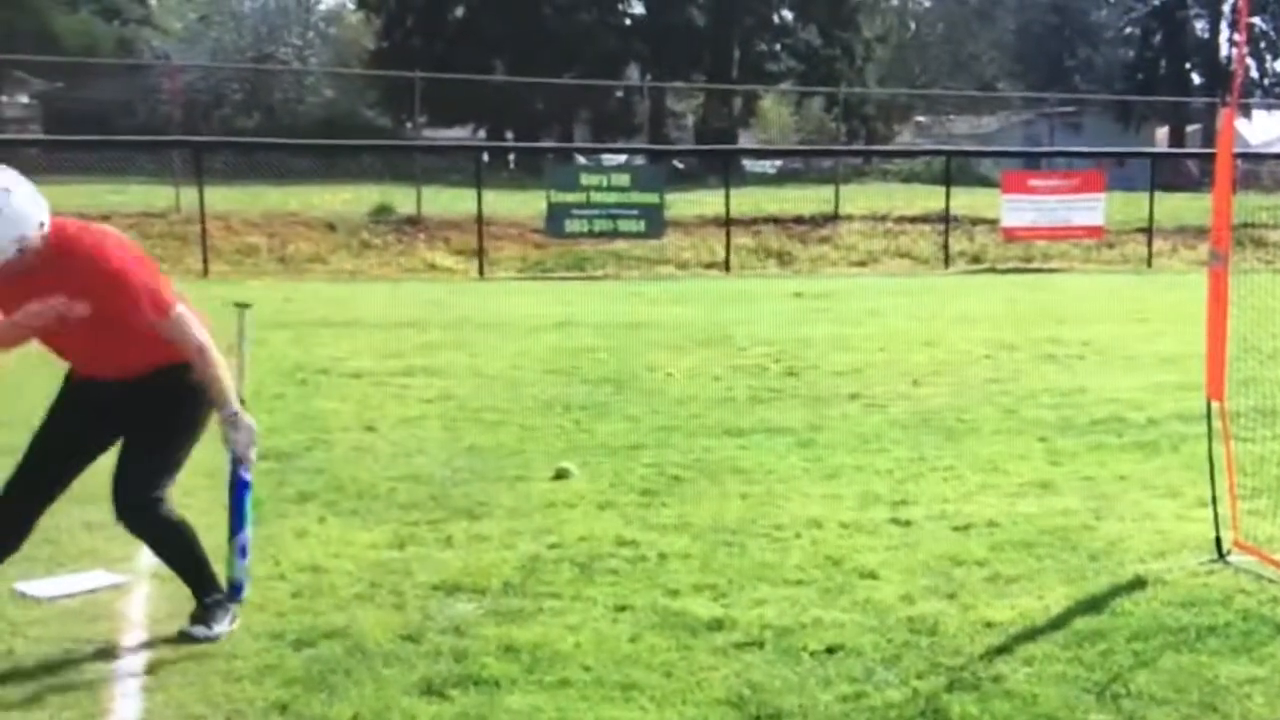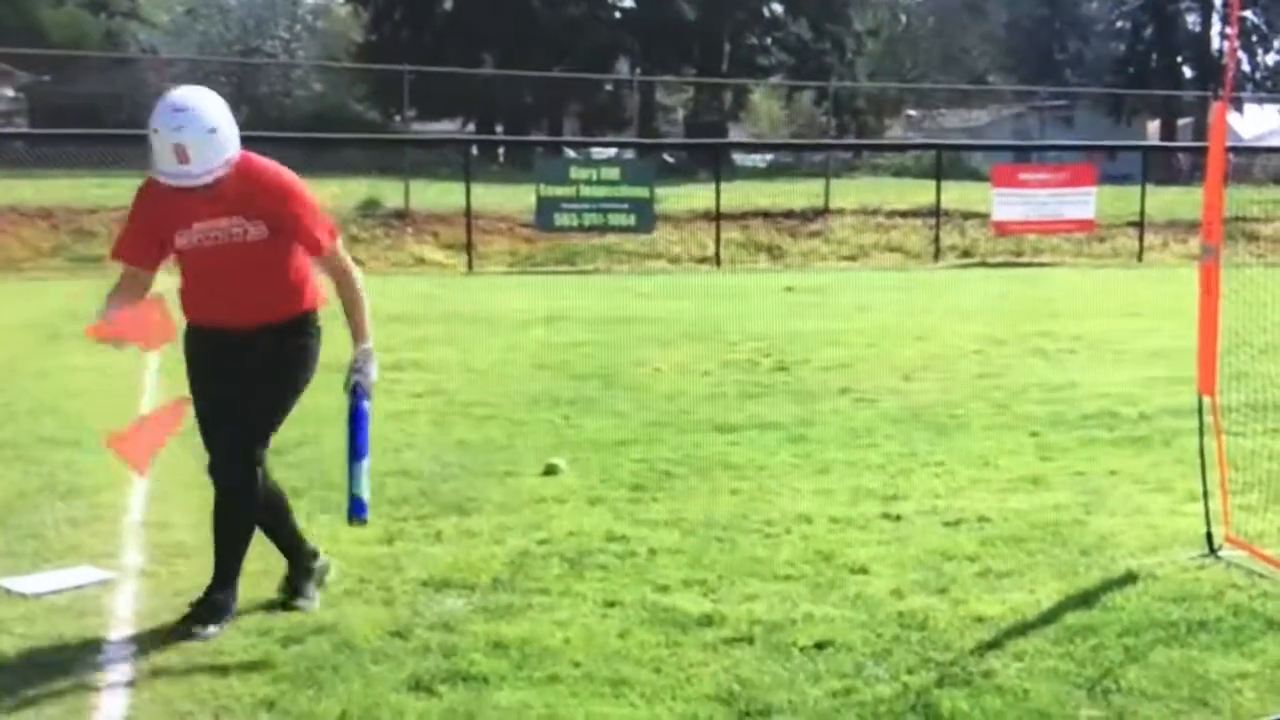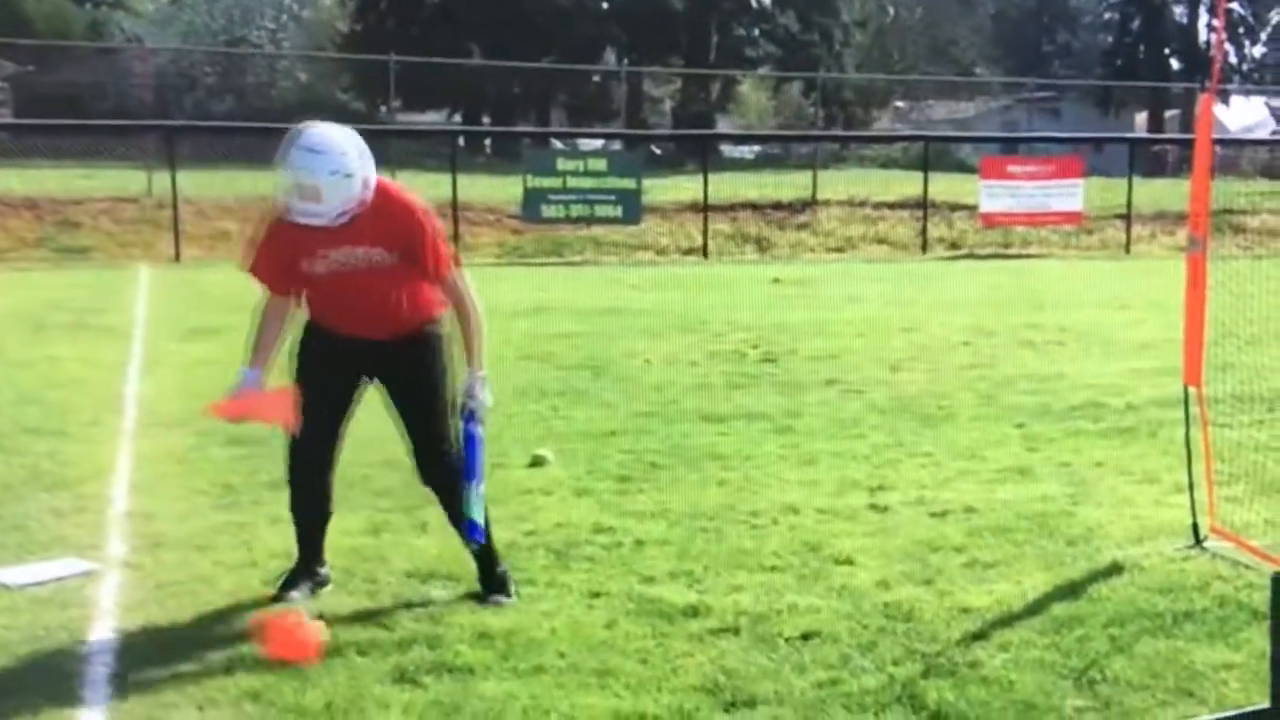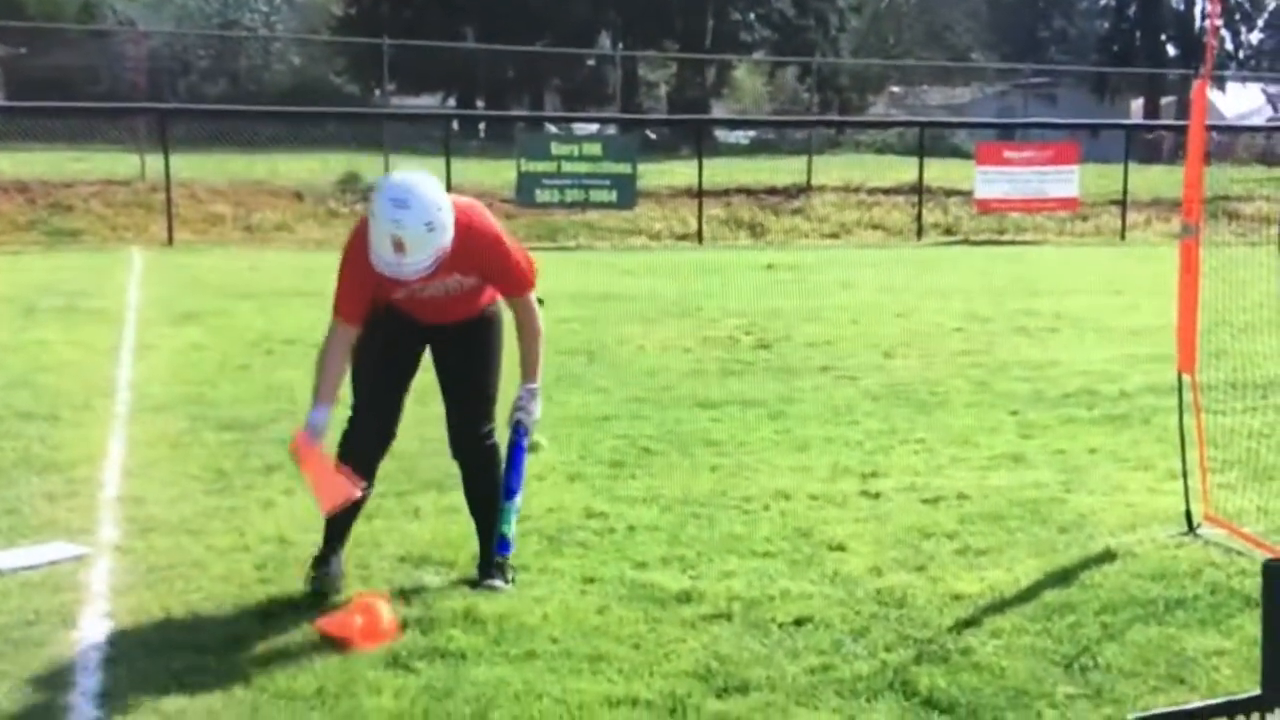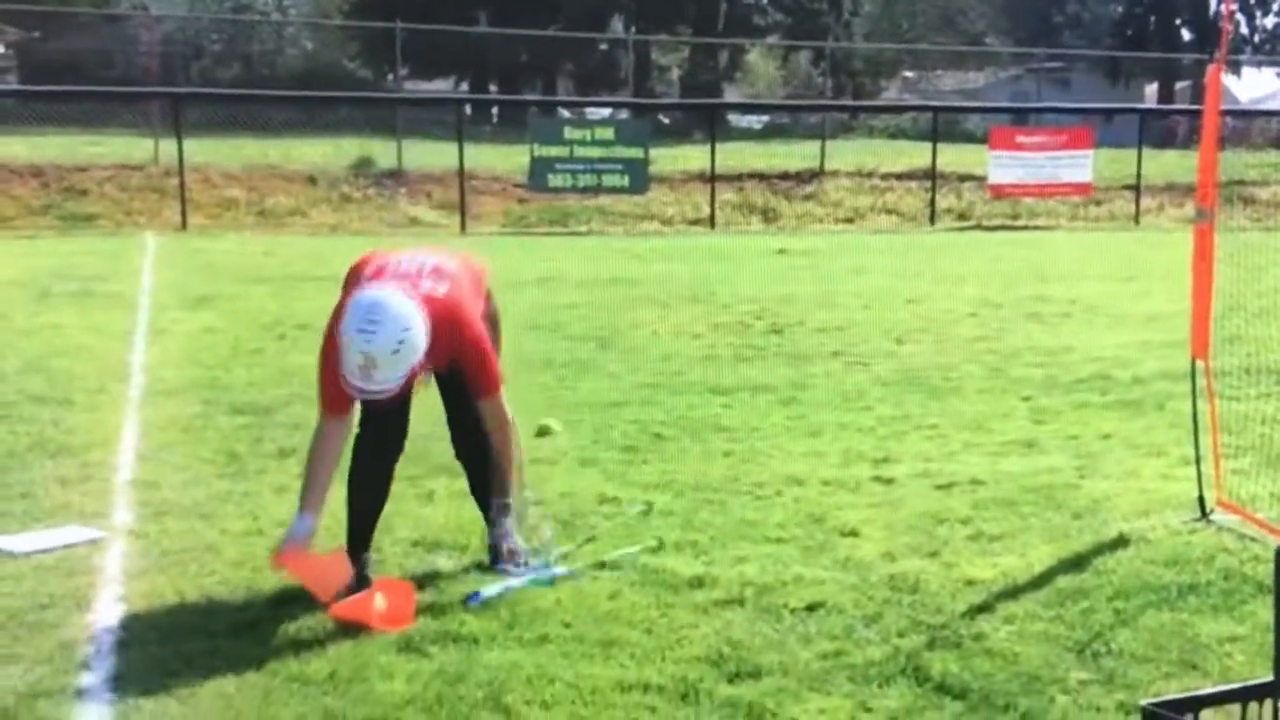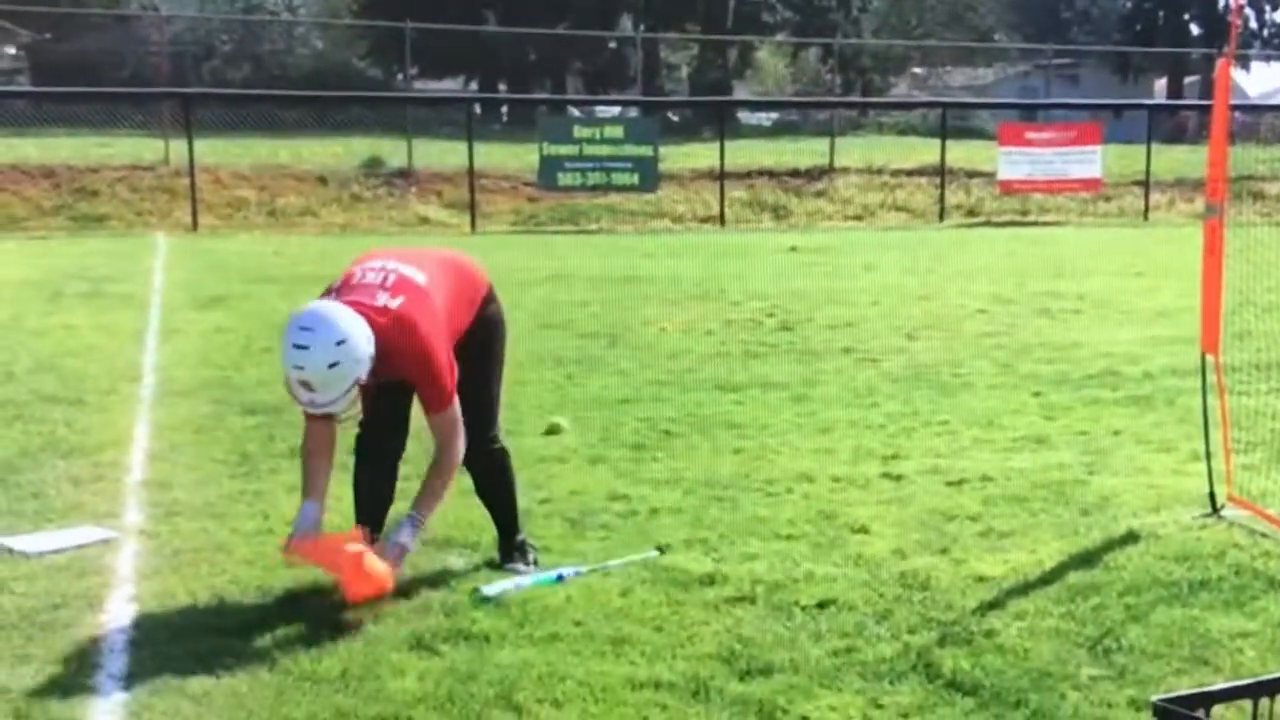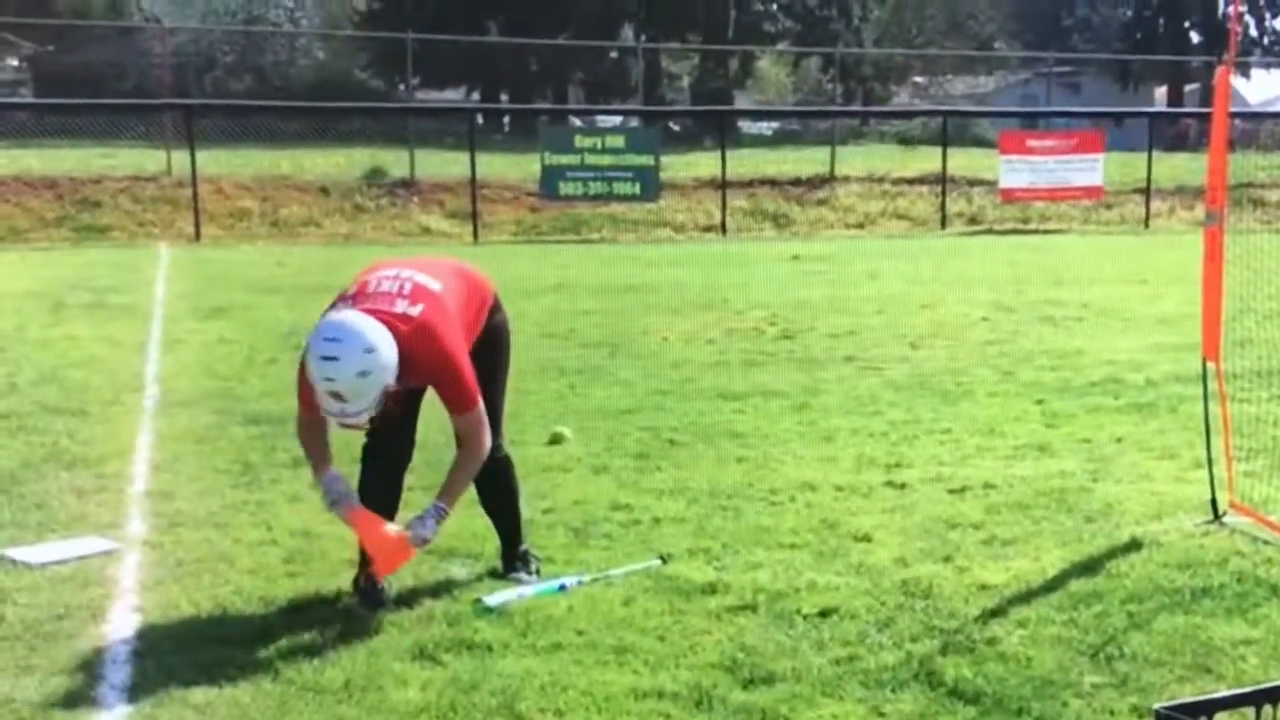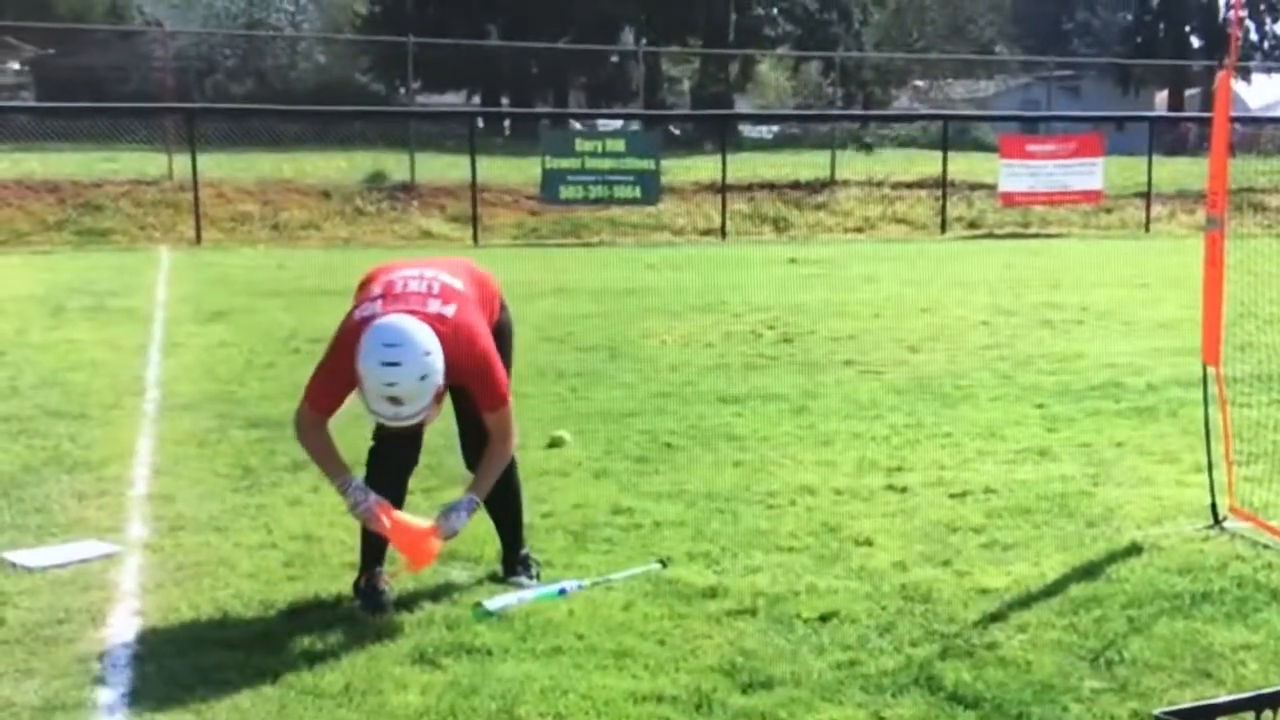
dt=0.4s
person 1, frame 1
left shoulder: (96, 255)
left elbow: (186, 331)
left wrist: (231, 414)
left hip: (172, 378)
right hip: (100, 381)
left knee: (136, 501)
left ankle: (215, 601)
person 1, frame 2
left shoulder: (269, 186)
right shoulder: (158, 196)
left elbow: (338, 262)
right elbow: (134, 275)
left wrist: (363, 349)
right wrist: (113, 318)
left hip: (283, 333)
right hip: (211, 337)
left knee: (235, 457)
right knee: (231, 460)
left ankle: (223, 593)
right ankle: (305, 561)
person 1, frame 3
left shoulder: (403, 213)
right shoulder: (291, 223)
left elbow: (456, 290)
right elbow: (279, 301)
left wrist: (476, 373)
right wrist: (254, 373)
left hip: (411, 336)
right hip: (333, 339)
left knee: (439, 455)
right knee: (307, 453)
left ankle: (490, 565)
right ankle: (309, 566)
person 1, frame 4
left shoulder: (481, 233)
right shoulder: (368, 242)
left elbow: (524, 306)
right elbow: (343, 331)
left wrist: (530, 390)
right wrist: (319, 413)
left hip: (469, 317)
right hip: (391, 317)
left knee: (474, 435)
right knee: (369, 428)
left ankle: (494, 554)
right ankle: (331, 549)
person 1, frame 5
left shoulder: (460, 322)
right shoulder: (346, 333)
left elbow: (497, 417)
right elbow: (332, 430)
left wrist: (504, 510)
right wrist: (305, 521)
left knee: (478, 436)
right knee: (378, 440)
left ankle: (504, 544)
right ankle: (356, 558)
person 1, frame 6
left shoulder: (419, 340)
right shoulder: (318, 341)
left elbow: (452, 445)
right elbow: (318, 429)
left wrist: (412, 525)
right wrist: (310, 508)
left hip: (470, 306)
left knee: (480, 438)
right knee: (378, 440)
left ankle: (513, 543)
person 1, frame 7
left shoulder: (438, 347)
right shoulder: (326, 347)
left elbow: (476, 440)
right elbow: (309, 420)
left wrist: (437, 512)
right wrist: (327, 478)
left knee: (489, 448)
right knee: (385, 450)
left ankle: (516, 552)
right ankle: (370, 569)
person 1, frame 8
left shoulder: (471, 345)
right shoulder: (353, 345)
left elbow: (504, 436)
right elbow: (307, 422)
left wrist: (468, 503)
right wrist: (349, 487)
left knee: (484, 446)
right knee: (393, 450)
left ankle: (516, 555)
right ankle: (371, 572)
